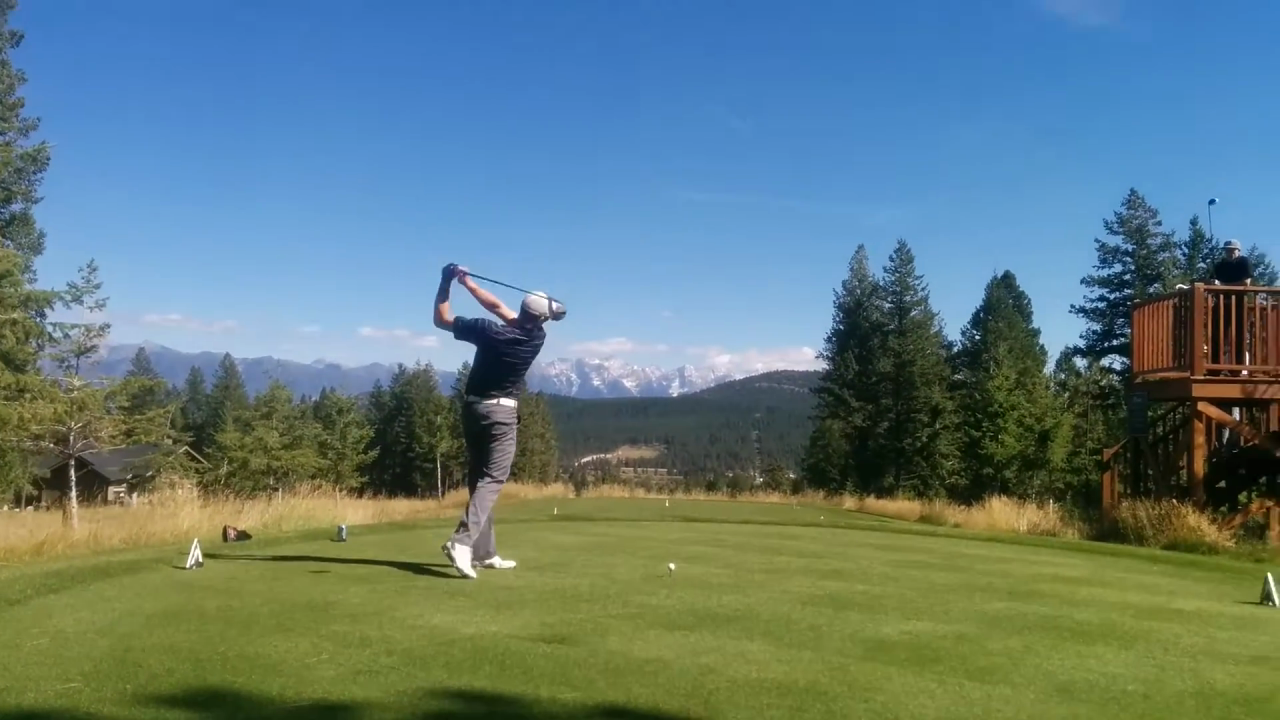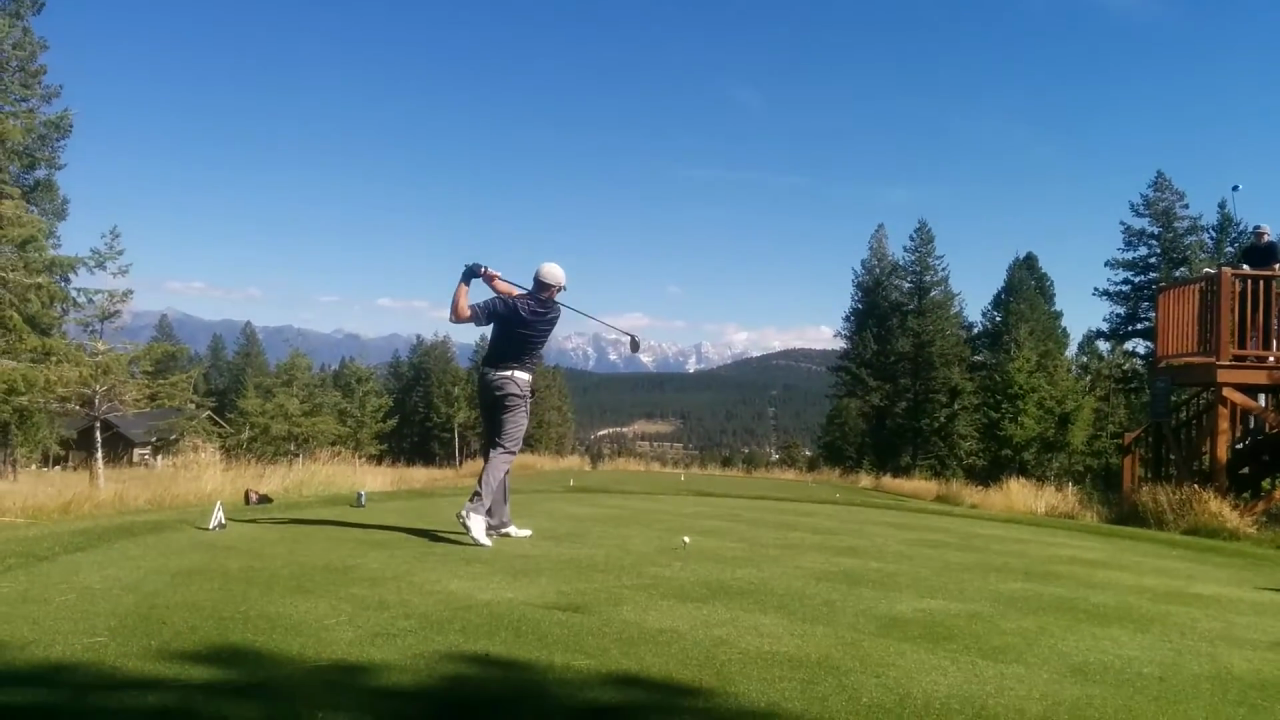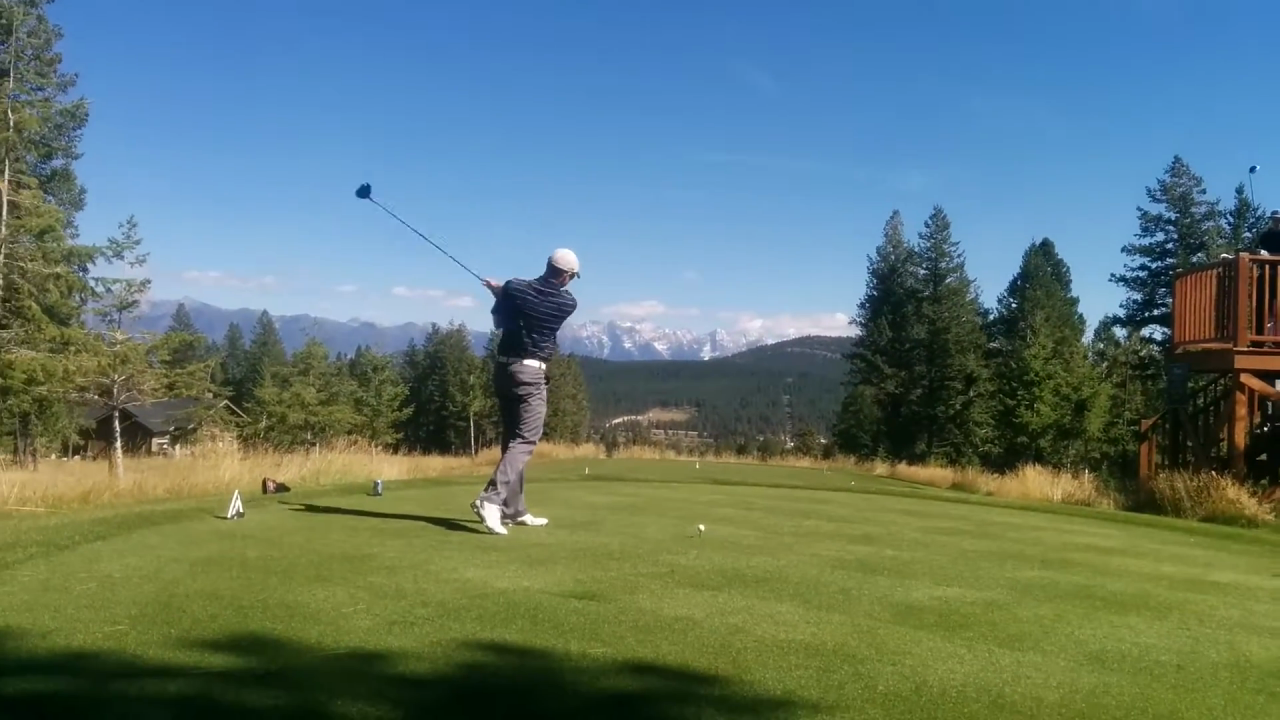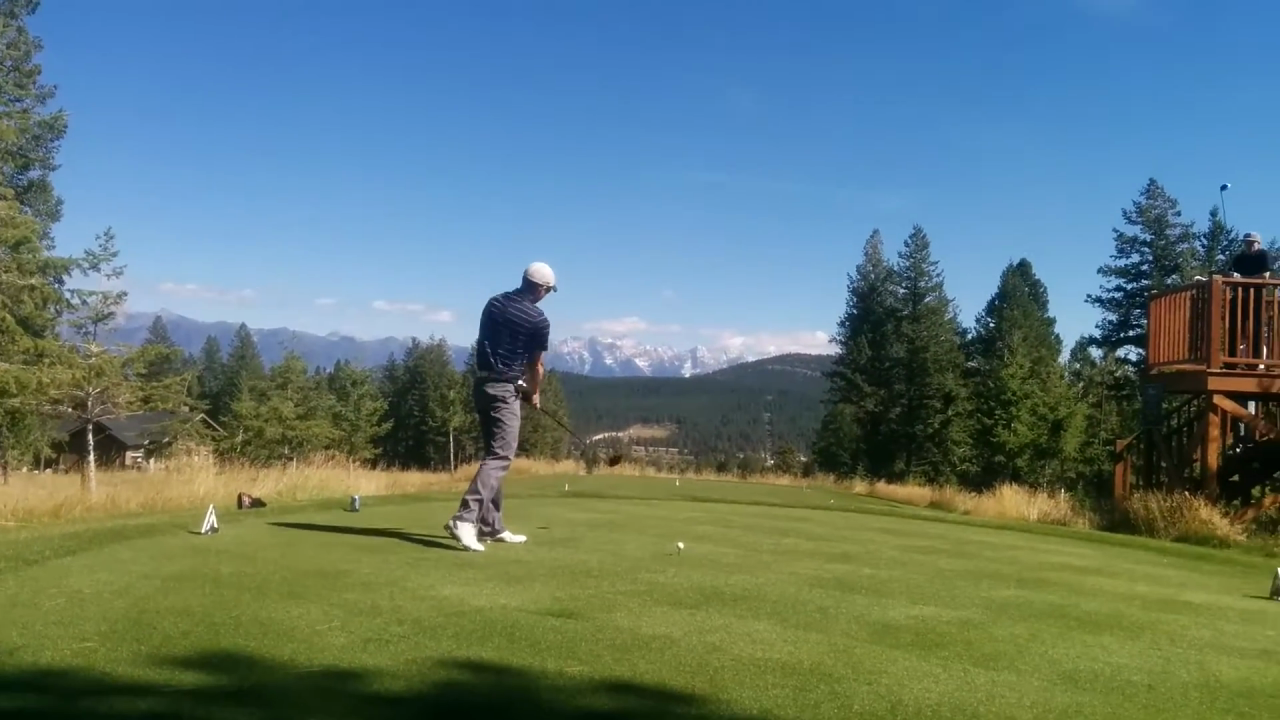
dt=0.3s
person 1, frame 1
left shoulder: (488, 331)
right shoulder: (537, 337)
left elbow: (441, 319)
right elbow: (501, 308)
left wrist: (448, 281)
right wrist: (467, 281)
left hip: (472, 408)
right hip: (502, 413)
left knee: (480, 479)
right knee: (492, 480)
left ankle: (482, 552)
right ankle: (462, 541)
person 1, frame 2
left shoulder: (505, 306)
right shoulder: (553, 311)
left elbow: (457, 315)
left wrist: (467, 277)
right wrist: (493, 278)
left hip: (488, 381)
right hip: (516, 385)
left knee: (495, 449)
right knee: (505, 451)
left ankle: (499, 520)
right ankle: (476, 510)
person 1, frame 3
left shoulder: (512, 289)
right shoulder: (568, 303)
left elbow: (499, 322)
right wrist: (500, 290)
left hip: (504, 369)
right hip: (530, 373)
left knee: (513, 439)
right knee: (525, 441)
left ankle: (514, 509)
right ankle: (491, 499)
person 1, frame 4
left shoulder: (493, 303)
right shoulder: (538, 320)
right elbow: (536, 366)
right wrist: (534, 393)
left hip: (483, 384)
right hip: (504, 389)
left knee: (495, 455)
right knee: (500, 457)
left ankle: (491, 525)
right ankle: (465, 519)
